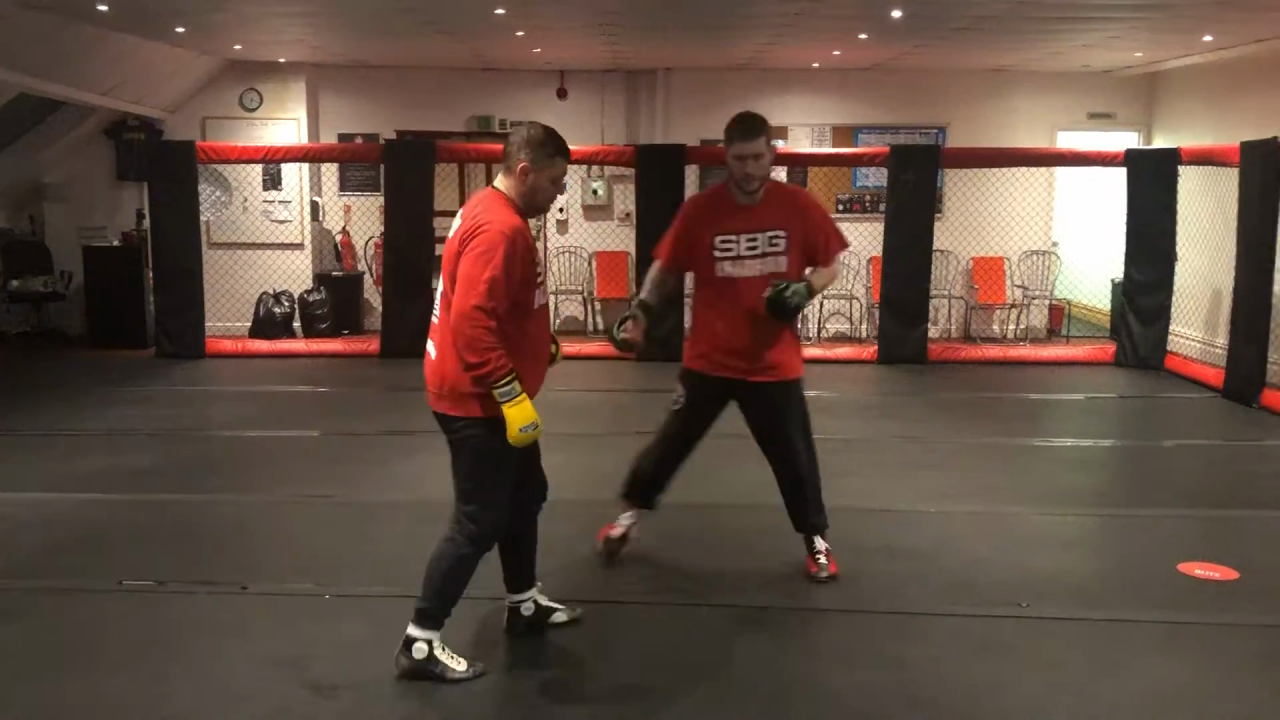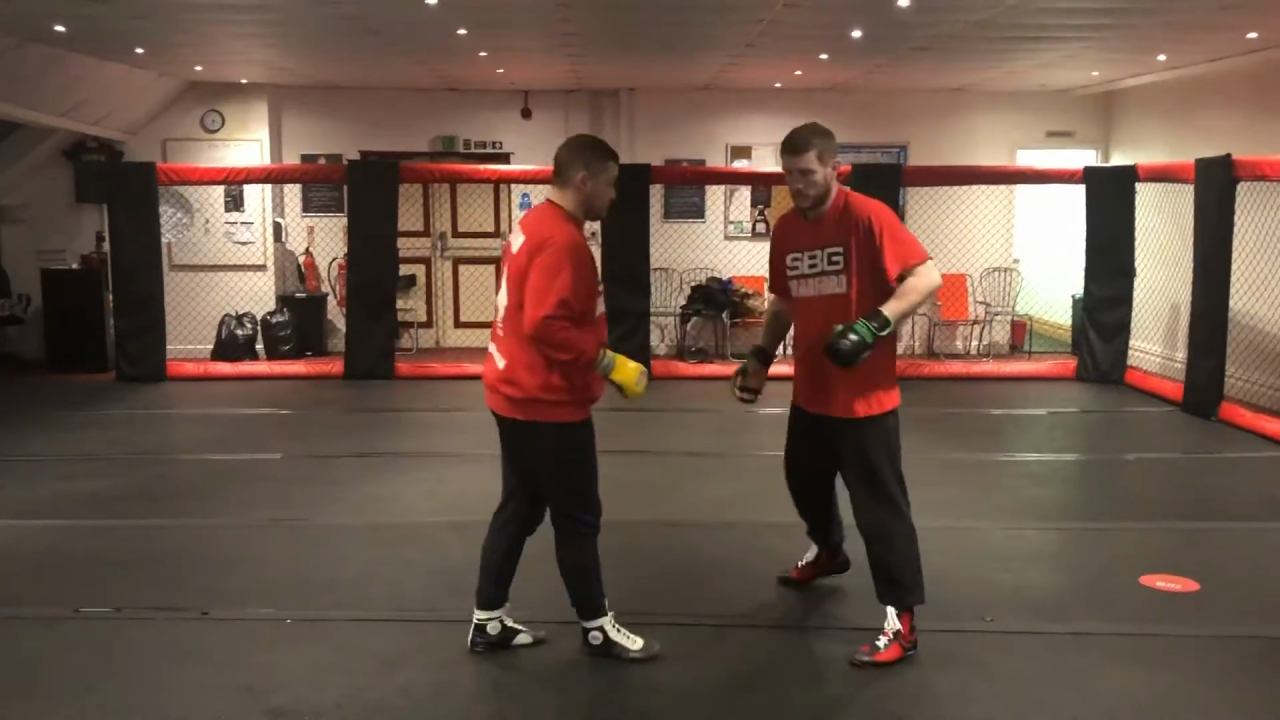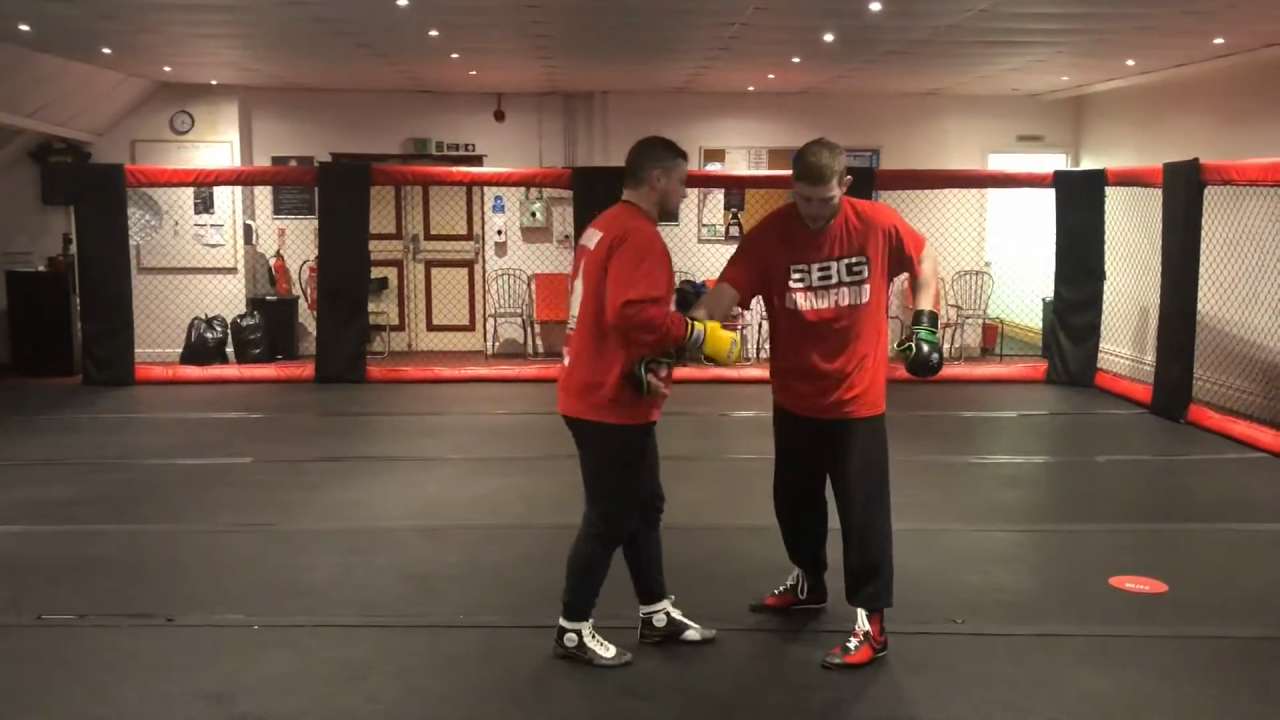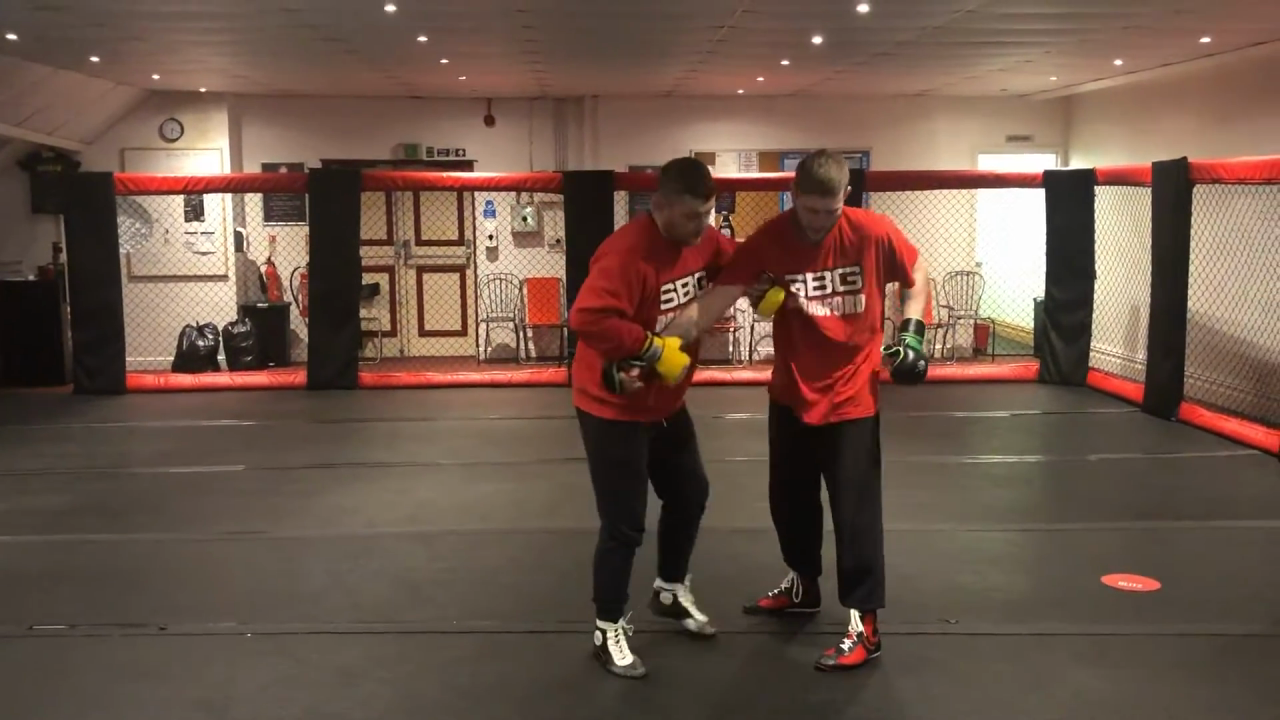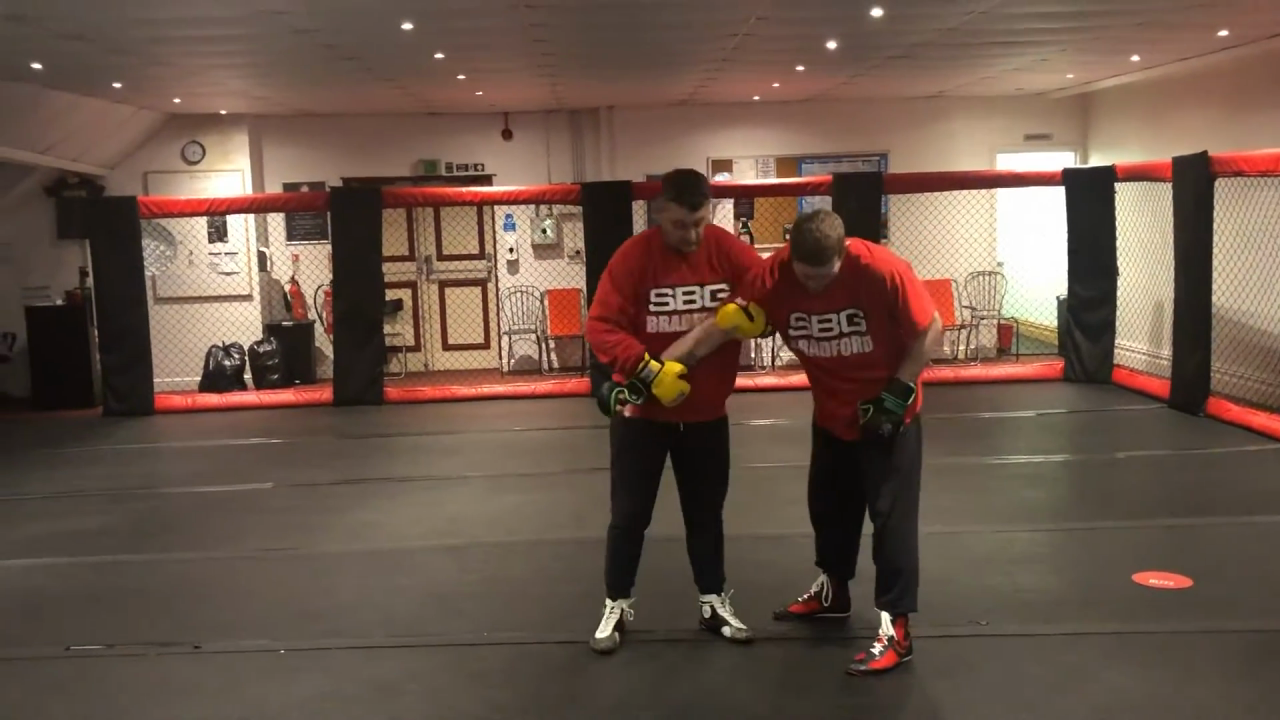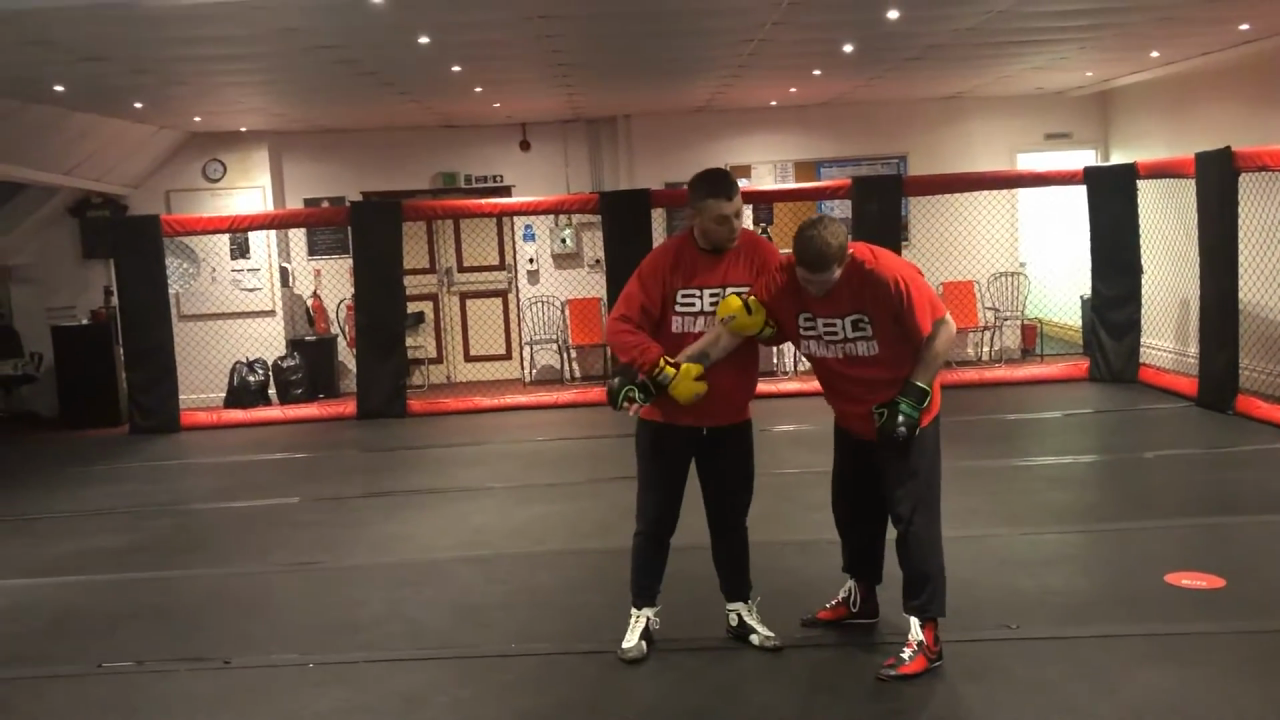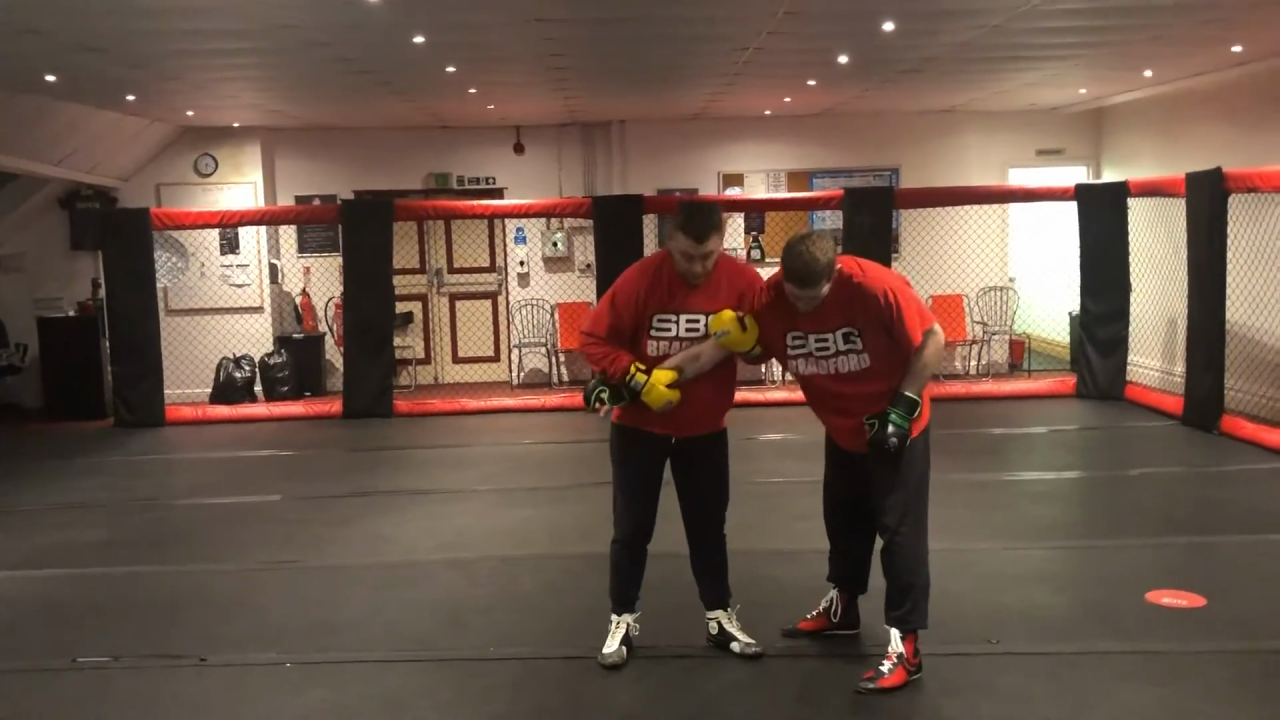
dt=0.7s
person 1, frame 1
left shoulder: (488, 210)
right shoulder: (500, 229)
right elbow: (474, 323)
left wrist: (541, 336)
right wrist: (513, 398)
left hip: (484, 395)
right hip: (477, 400)
left knee: (524, 494)
right knee: (481, 518)
left ankle: (524, 602)
right ankle: (421, 641)
person 1, frame 2
left shoulder: (537, 222)
right shoulder: (562, 240)
right elbow: (547, 326)
left wrist: (595, 340)
right wrist: (611, 365)
left hip: (517, 394)
right hip: (549, 404)
left knee: (520, 508)
right knee: (578, 518)
left ankle: (488, 620)
right ankle: (597, 627)
person 1, frame 3
left shoulder: (606, 227)
right shoulder: (637, 236)
right elbow: (633, 312)
left wrist: (647, 363)
right wrist: (701, 336)
left hip: (611, 395)
right hip: (607, 404)
left knee: (643, 509)
right knee: (608, 518)
left ankle: (656, 614)
right ankle: (573, 630)
person 1, frame 4
left shoulder: (701, 240)
right shoulder: (627, 251)
right elbow: (588, 317)
right wrist: (655, 351)
left hip: (665, 403)
right hip: (613, 407)
left knee: (690, 494)
right knee: (624, 524)
left ankle: (671, 590)
right ankle: (609, 630)
person 1, frame 5
left shoulder: (728, 251)
right shoulder: (632, 258)
right elbow: (600, 329)
right wrist: (650, 371)
left hip: (705, 412)
right hip: (641, 411)
left knee: (706, 513)
right knee: (629, 516)
left ankle: (714, 603)
right ankle: (616, 606)
person 1, frame 6
left shoulder: (759, 254)
right shoulder: (664, 260)
right elbow: (621, 326)
right wrist: (667, 373)
left hip: (730, 418)
right hip: (665, 417)
left knee: (730, 520)
right knee: (655, 521)
left ankle: (740, 610)
right ankle: (642, 614)
person 1, frame 7
left shoulder: (743, 280)
right shoulder: (640, 279)
right elbow: (594, 339)
right wrist: (639, 380)
left hip: (705, 428)
right hip: (639, 426)
left knee: (708, 526)
right knee: (632, 527)
left ankle: (720, 618)
right ankle: (622, 621)
person 2, frame 1
left shoulder: (800, 206)
right shoulder: (701, 209)
left elbow: (833, 259)
right elbow: (667, 265)
left wrist: (805, 288)
right wrist: (643, 310)
left hip: (773, 362)
right hip: (708, 360)
left knee: (794, 457)
right knee: (670, 445)
left ankle: (814, 538)
right ankle: (629, 514)
person 2, frame 2
left shoulder: (868, 217)
right shoulder: (785, 229)
left elbow: (927, 277)
left wrist: (872, 326)
right wrist: (761, 357)
left hip: (865, 393)
right hip: (810, 391)
left knee: (879, 503)
right knee: (804, 479)
left ankle: (900, 618)
right ankle: (827, 551)
person 2, frame 3
left shoulder: (879, 223)
right shoulder: (768, 235)
left elbow: (924, 261)
right elbow: (718, 301)
left wrist: (924, 322)
left hip: (857, 399)
right hip: (793, 397)
left knee: (862, 507)
right knee: (793, 498)
left ankle: (871, 623)
right ankle: (808, 580)
person 2, frame 4
left shoulder: (874, 232)
right shoulder: (768, 242)
left elbow: (916, 273)
right elbow: (713, 301)
left wrist: (911, 332)
left hip: (852, 399)
right hip: (790, 398)
left knee: (855, 510)
right knee: (789, 500)
left ankle: (864, 624)
right ankle: (802, 584)
person 2, frame 5
left shoulder: (883, 270)
right shoulder: (775, 275)
left elbow: (929, 330)
right elbow: (719, 326)
left wrist: (896, 394)
left hip: (888, 412)
right hip: (831, 413)
left knee: (892, 513)
right knee: (828, 504)
left ankle: (896, 628)
right ankle: (832, 589)
person 2, frame 6
left shoulder: (887, 274)
right shoulder: (782, 281)
left elbow: (943, 329)
right elbow: (729, 331)
left wrist: (912, 397)
left hip: (907, 415)
right hip: (851, 418)
left knee: (913, 516)
right knee: (853, 509)
left ankle: (925, 632)
right ankle: (859, 595)
person 2, frame 7
left shoulder: (875, 286)
right shoulder: (770, 299)
left elbow: (931, 340)
right elbow: (717, 347)
left wrist: (903, 406)
left hip: (896, 426)
right hip: (841, 428)
left knee: (901, 528)
right knee: (843, 521)
left ankle: (905, 646)
right ankle: (843, 606)
